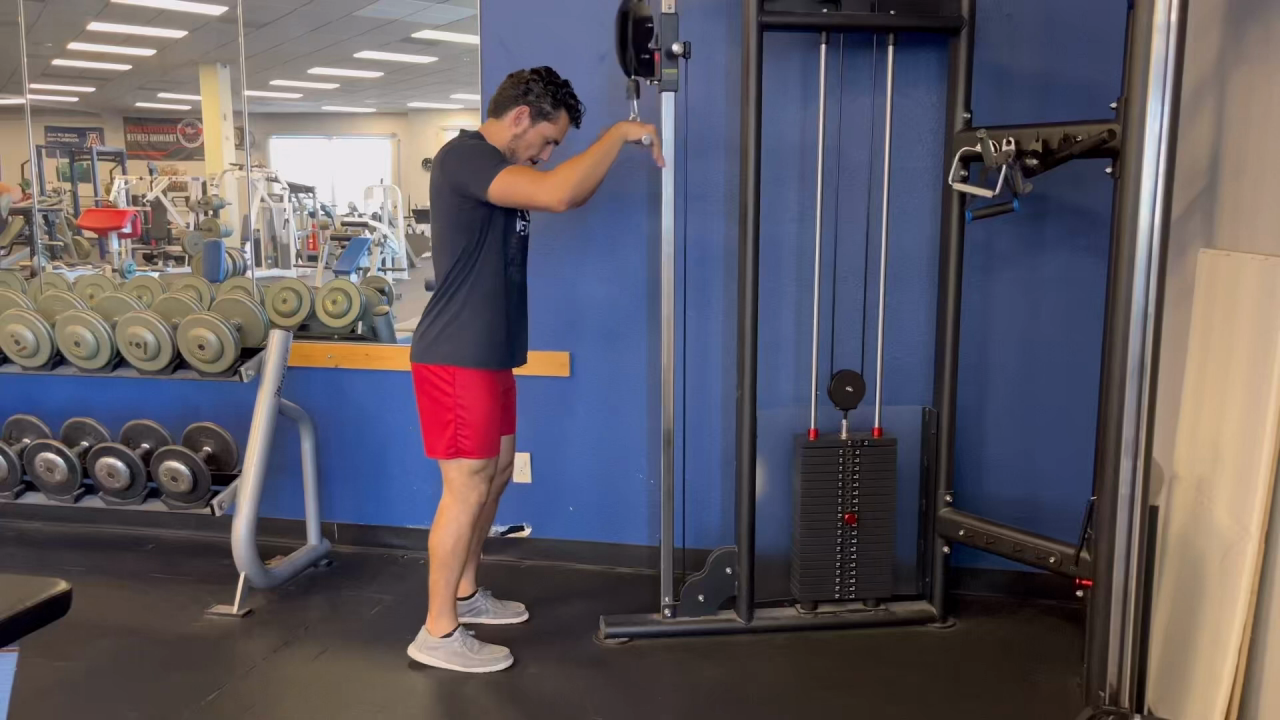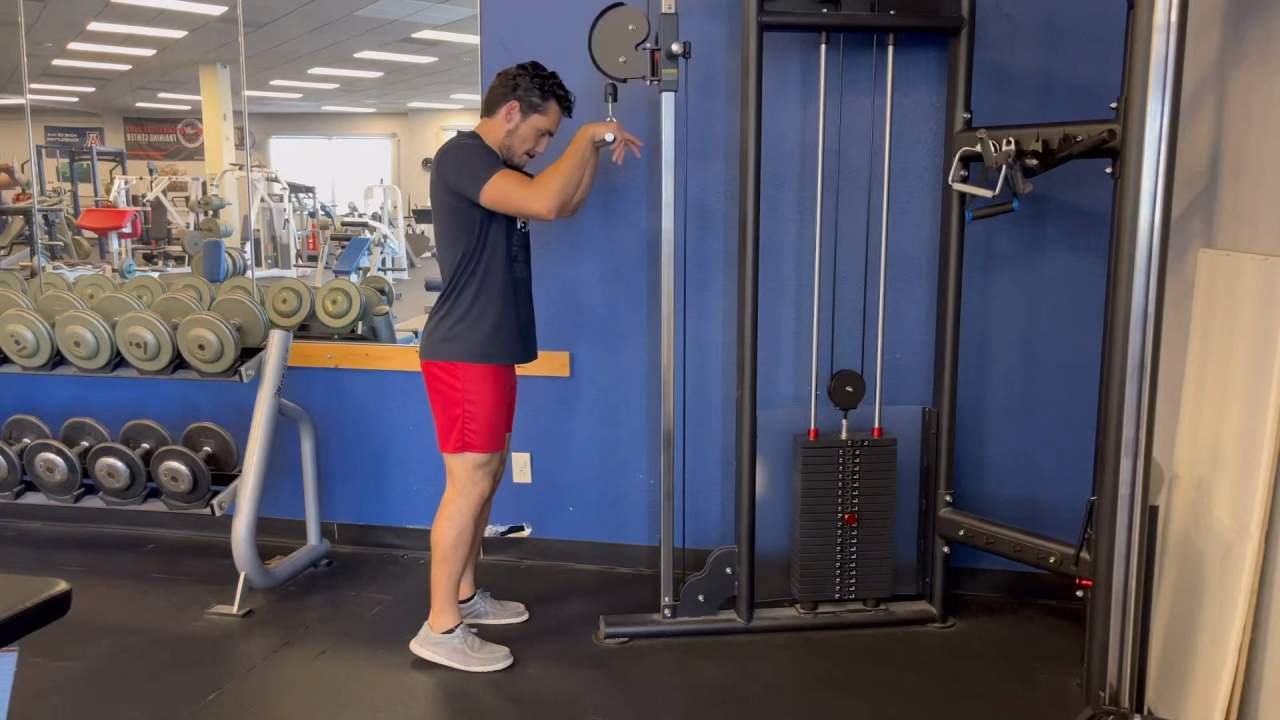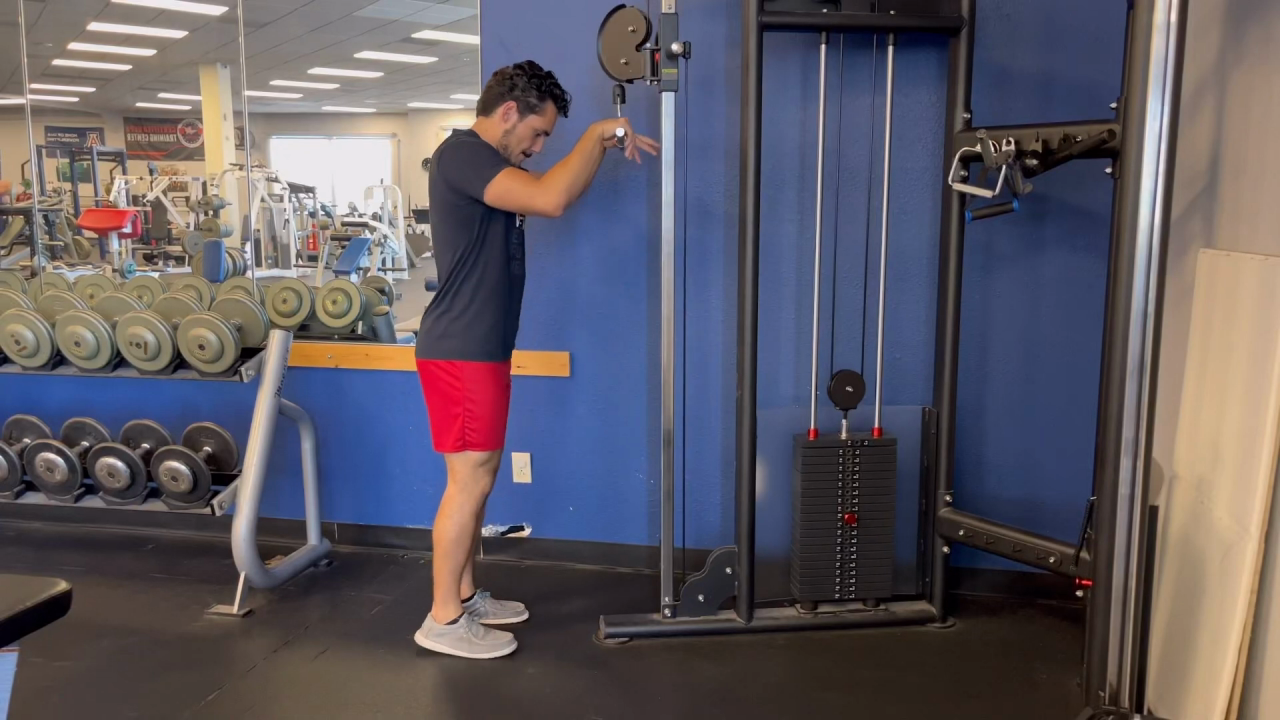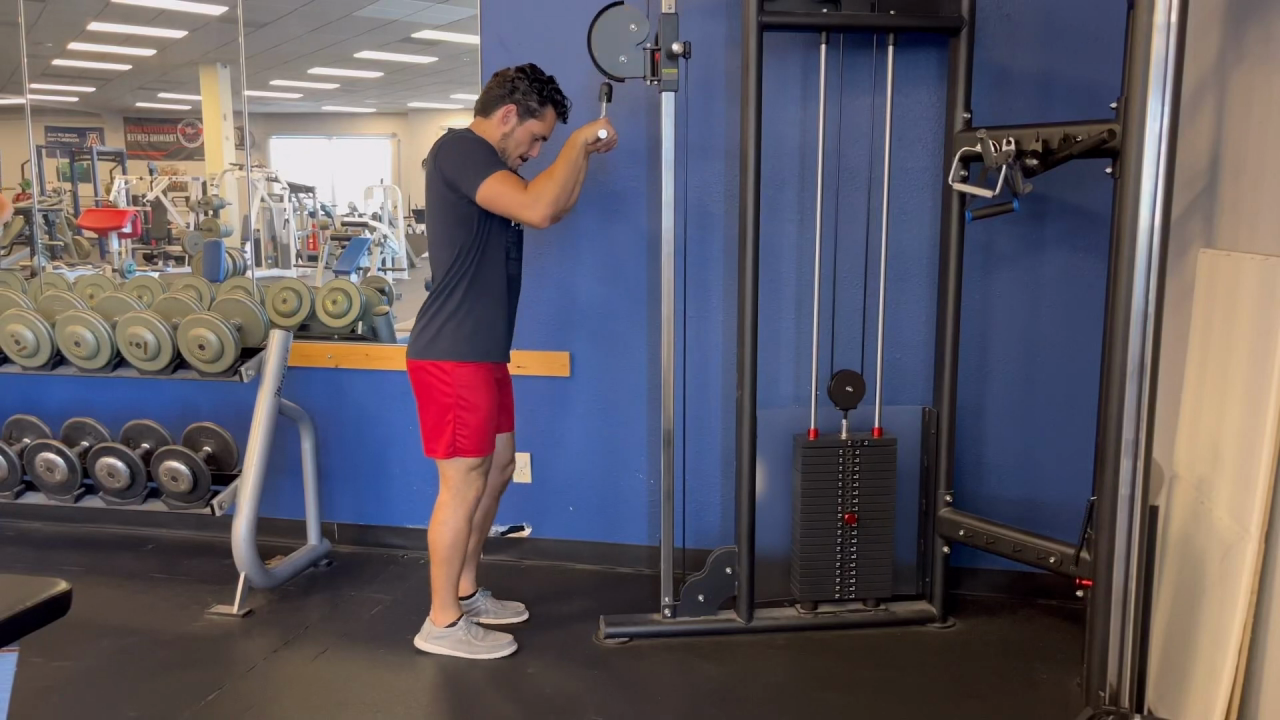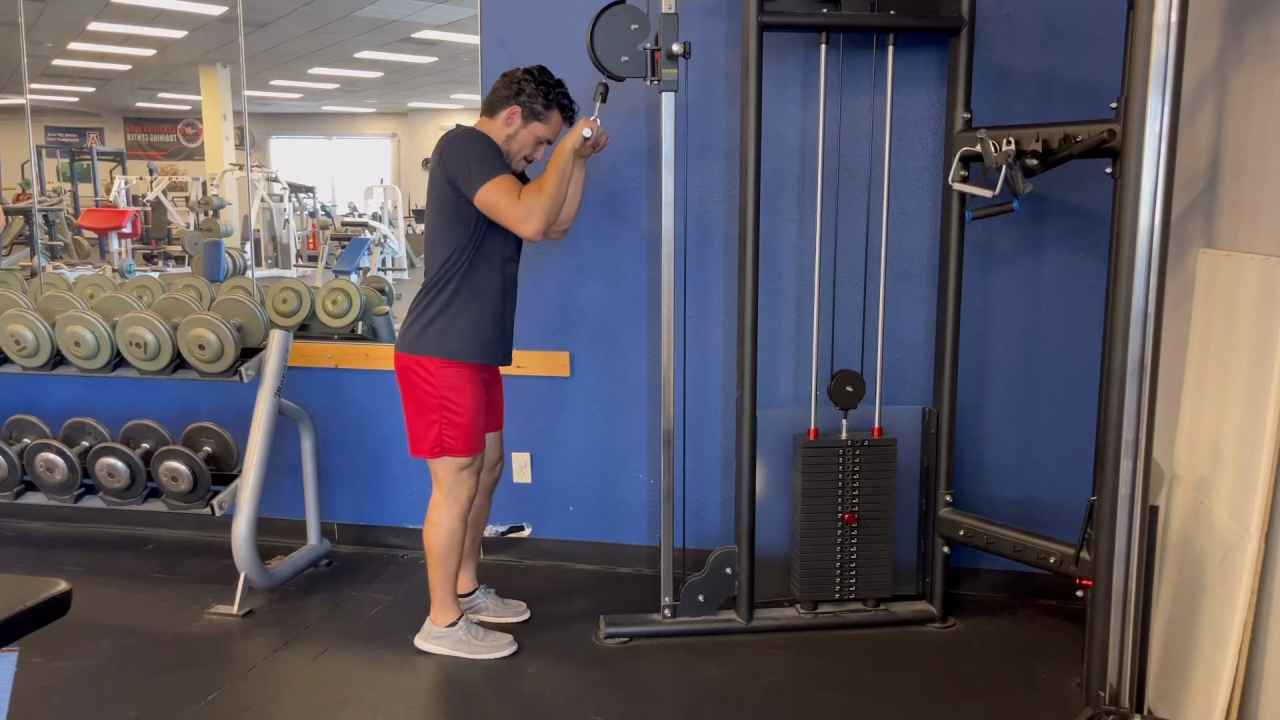
dt=0.3s
person 1, frame 1
left shoulder: (497, 168)
right shoulder: (465, 157)
left elbow: (570, 197)
right elbow: (558, 193)
left wrist: (614, 145)
right wrist: (621, 133)
left hip: (487, 355)
right hip: (454, 358)
left knee: (494, 473)
right knee: (465, 488)
left ankle: (464, 593)
right ankle: (438, 632)
person 1, frame 2
left shoulder: (498, 166)
right shoulder: (462, 157)
left elbow: (563, 205)
right elbow: (543, 202)
left wrist: (594, 146)
right wrist: (585, 137)
left hip: (491, 349)
right hip: (465, 353)
left knee: (484, 478)
right knee: (469, 485)
left ankle: (464, 596)
right ankle: (440, 629)
person 1, frame 3
left shoulder: (491, 163)
right shoulder: (461, 155)
left elbow: (552, 195)
right elbow: (551, 199)
left wrist: (603, 144)
right wrist: (596, 134)
left hip: (480, 349)
right hip: (461, 352)
left knee: (478, 477)
right knee: (469, 480)
left ankle: (464, 594)
right ankle: (443, 620)
person 1, frame 4
left shoulder: (489, 163)
right shoulder: (459, 150)
left elbow: (554, 207)
right elbow: (537, 210)
left wrist: (584, 152)
right wrist: (577, 141)
left hip: (481, 350)
right hip: (453, 354)
left knee: (496, 468)
right knee: (464, 483)
left ankle: (466, 591)
right ankle: (442, 622)
person 1, frame 5
left shoulder: (496, 163)
right shoulder: (464, 146)
left elbow: (556, 225)
right elbow: (530, 222)
left wrist: (578, 157)
right wrist: (566, 145)
left hip: (475, 350)
right hip: (442, 352)
left knee: (485, 468)
right knee: (456, 483)
left ankle: (466, 590)
right ankle: (443, 622)
